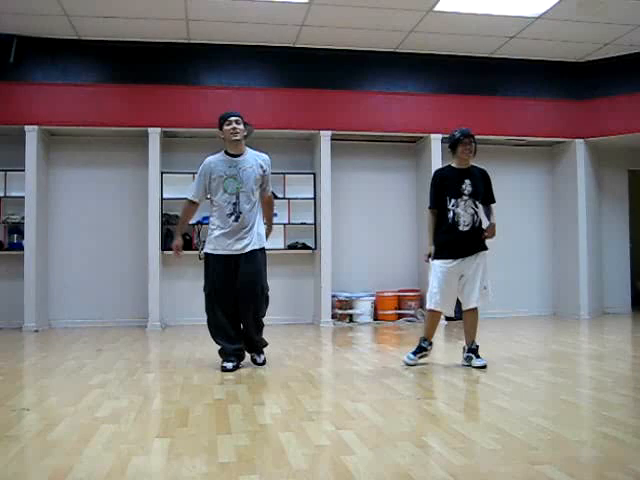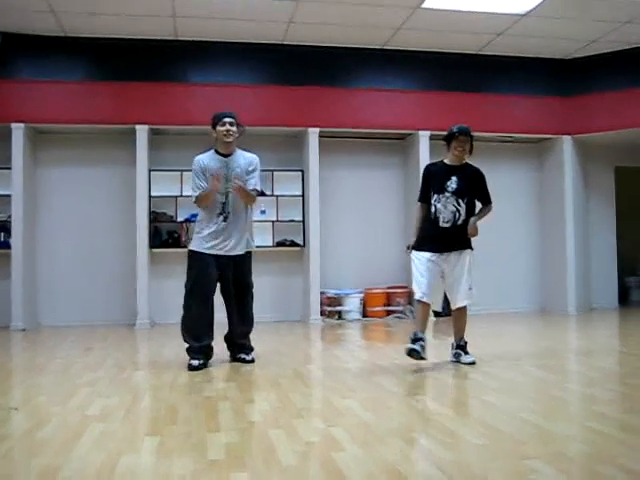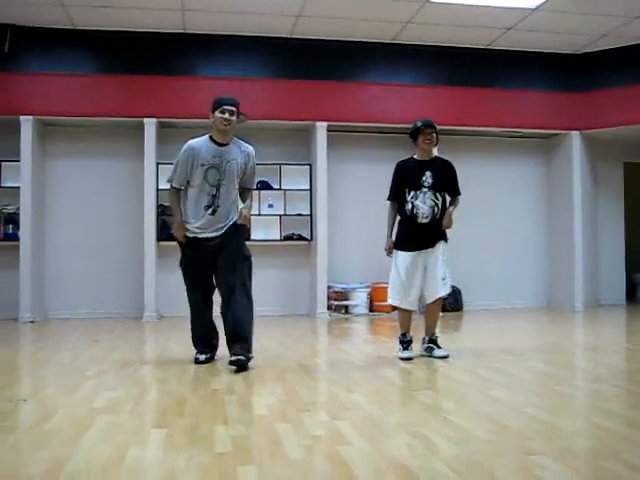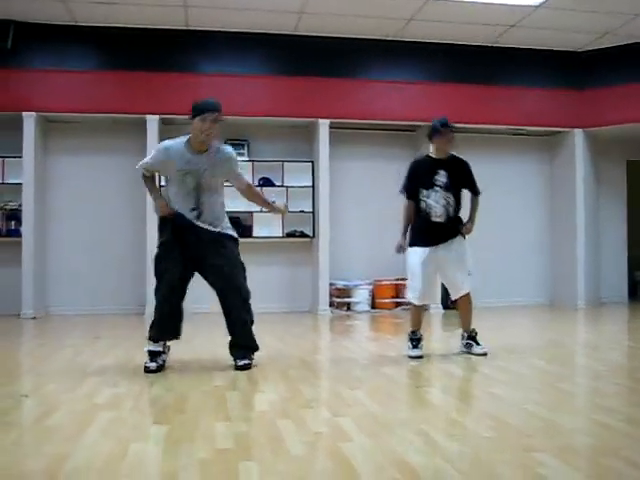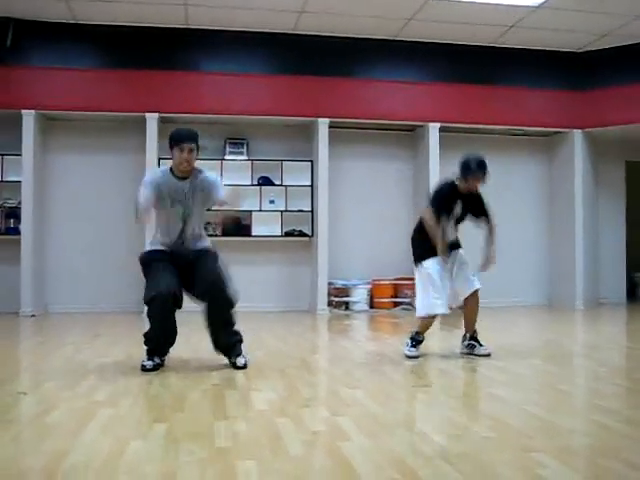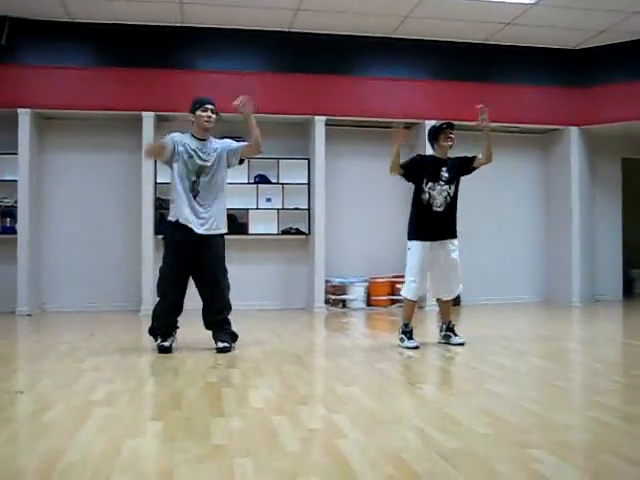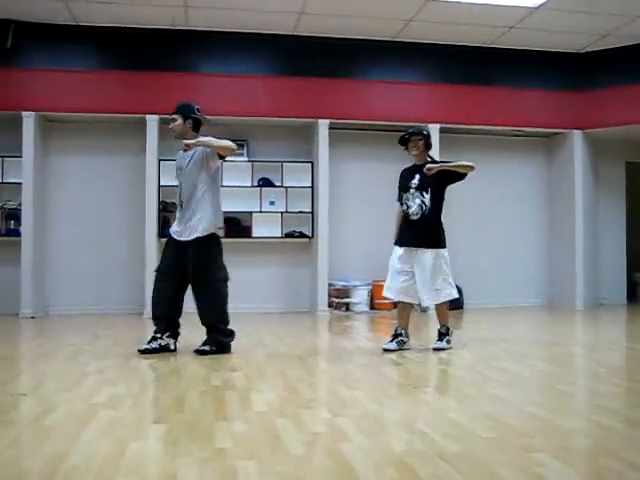
dt=0.7s
person 1, frame 1
left shoulder: (261, 160)
right shoulder: (210, 164)
left elbow: (266, 198)
right elbow: (193, 201)
left wrist: (268, 226)
right wrist: (178, 234)
left hip: (252, 243)
right hip: (219, 245)
left knee: (255, 295)
right knee: (220, 300)
left ankle: (254, 344)
right ankle: (231, 352)
person 1, frame 2
left shoulder: (251, 160)
right shoulder: (201, 162)
left elbow: (251, 198)
right elbow: (200, 202)
left wrist: (240, 189)
right wrist: (213, 189)
left hip: (239, 243)
right hip: (205, 243)
left knee: (240, 298)
right knee: (198, 297)
left ankle: (240, 346)
right ankle: (199, 351)
person 1, frame 3
left shoulder: (246, 152)
right shoulder: (192, 148)
right elbow: (176, 186)
left wrist: (246, 206)
right wrist: (178, 218)
left hip: (230, 230)
right hip: (195, 232)
left knee: (236, 289)
right knee: (199, 295)
left ankle: (240, 349)
right ankle: (205, 347)
person 1, frame 4
left shoulder: (225, 155)
right shoulder: (168, 150)
left elbow: (244, 186)
right elbow: (146, 171)
left wrist: (269, 206)
right wrist: (157, 197)
left hip: (217, 231)
right hip: (179, 228)
left knee: (235, 290)
right knee: (169, 285)
left ankle: (243, 350)
right ankle: (158, 345)
person 1, frame 5
left shoulder: (206, 180)
right shoulder: (155, 179)
left elbow: (224, 202)
right elbow: (143, 208)
left wrist: (225, 209)
right wrist: (144, 210)
left hip: (197, 249)
right hip: (162, 251)
left knee: (218, 293)
right knee: (161, 296)
left ankle: (230, 346)
right ankle: (156, 352)
person 1, frame 6
left shoulder: (223, 147)
right shoulder: (177, 142)
left elbow: (255, 149)
right elbow: (151, 152)
left wrist: (249, 119)
right wrist: (162, 144)
left hip: (213, 229)
right hip: (180, 225)
left knee: (215, 286)
right knee: (171, 285)
left ankle: (222, 333)
right ankle: (163, 333)
person 1, frame 7
left shoulder: (205, 147)
right shoulder: (181, 155)
left elbow: (230, 147)
left wrist: (198, 142)
left hip: (203, 232)
right hip: (179, 232)
left knee: (209, 287)
right knee: (166, 286)
left ankle: (219, 337)
right ankle: (166, 334)
person 2, frame 1
left shoulder: (481, 175)
right shoulder: (441, 175)
left elbow: (487, 205)
right elbow: (433, 212)
left wrist: (491, 222)
right wrist: (432, 244)
left hip: (475, 248)
right hip: (446, 249)
left knee: (472, 302)
right knee: (437, 301)
left ankle: (470, 350)
right ankle: (424, 344)
person 2, frame 2
left shoulder: (474, 174)
right shoulder: (431, 170)
left elbow: (487, 205)
right elbow: (423, 205)
left wrist: (474, 219)
right wrist: (416, 236)
left hip: (459, 246)
right hip: (428, 244)
left knee: (460, 298)
right knee: (423, 294)
left ankle: (459, 346)
right ankle: (418, 340)
person 2, frame 3
left shoulder: (445, 166)
right shoulder: (402, 168)
left elbow: (455, 196)
right elbow: (393, 204)
left wrist: (449, 211)
right wrist: (389, 236)
left hip: (436, 239)
right hip: (407, 241)
left knee: (436, 292)
right knee: (404, 295)
left ankle: (429, 340)
right ankle: (405, 341)
person 2, frame 4
left shoulder: (460, 165)
right shoulder: (418, 166)
left elbow: (475, 194)
right elbow: (411, 202)
left wrist: (471, 221)
right wrist: (403, 234)
left hip: (452, 237)
right hip: (422, 239)
left knee: (462, 289)
right knee: (418, 293)
left ankle: (468, 338)
right ankle: (414, 338)
person 2, frame 5
left shoulder: (474, 197)
right shoulder: (444, 191)
left elbow: (487, 222)
right elbow: (428, 216)
left wrist: (489, 249)
right wrist: (439, 243)
left hip: (451, 249)
right hip: (427, 251)
left knee: (471, 291)
right knee: (435, 306)
left ankle: (470, 340)
right ankle: (415, 340)
person 2, frame 6
left shoulder: (457, 164)
right shoulder: (421, 162)
left elbow: (486, 159)
right elbow: (395, 169)
left wrist: (485, 131)
right wrist: (398, 144)
left hip: (447, 237)
right hip: (420, 236)
left knee: (447, 286)
right knee: (414, 285)
left ankle: (446, 329)
right ankle: (405, 331)
person 2, frame 7
left shoulder: (439, 169)
right shoulder: (405, 174)
left elbow: (470, 167)
left wrist: (440, 166)
right wrist: (396, 234)
left hip: (431, 241)
right hip: (404, 242)
left knee: (439, 291)
right knee: (403, 290)
left ankle: (444, 333)
right ankle: (401, 335)
